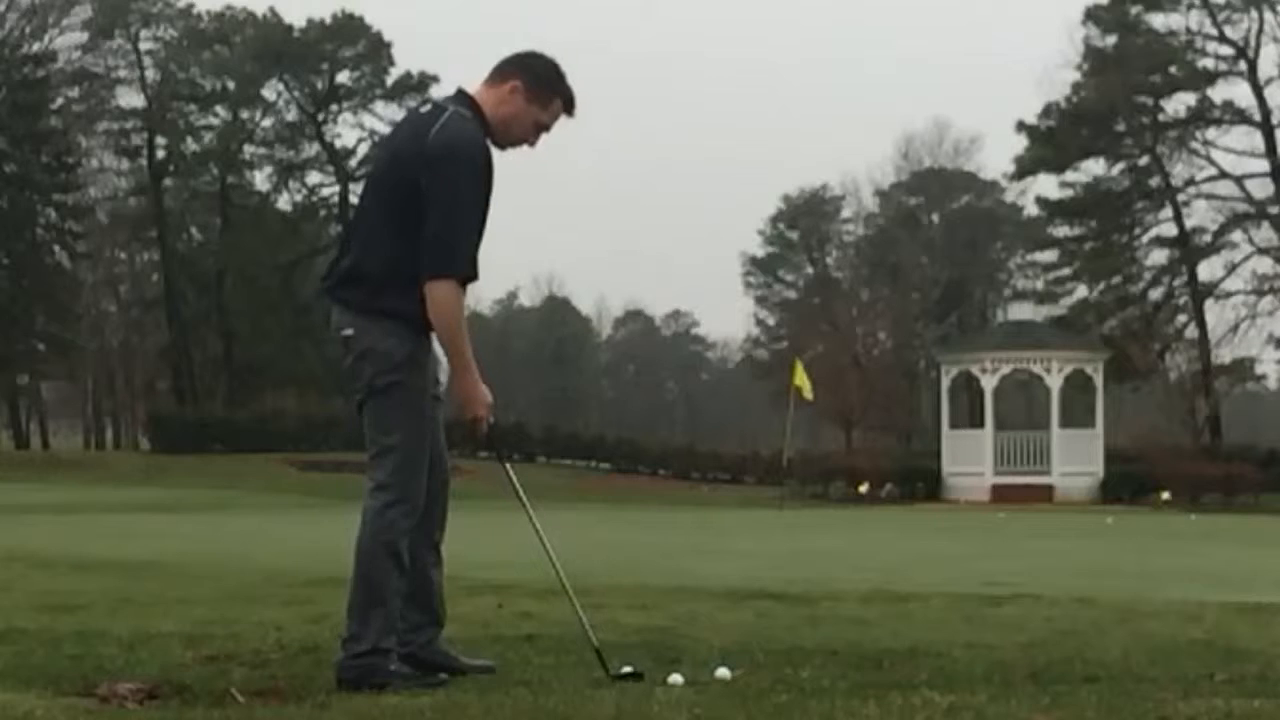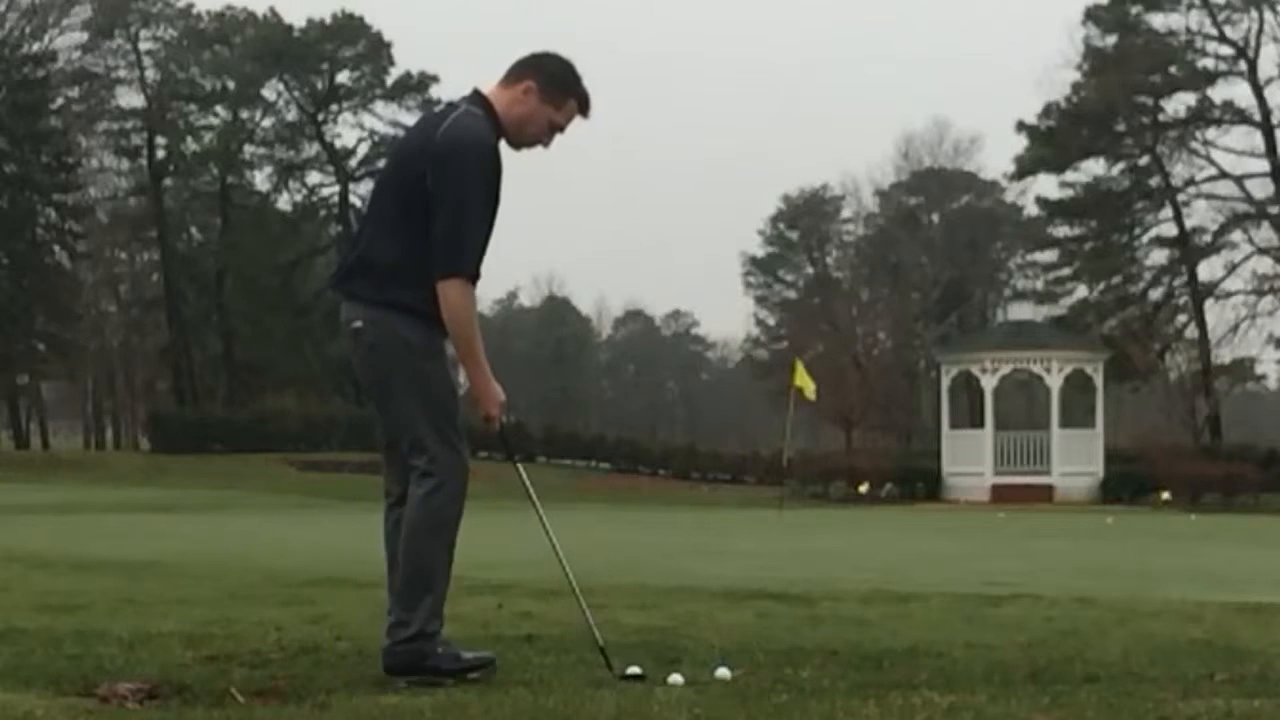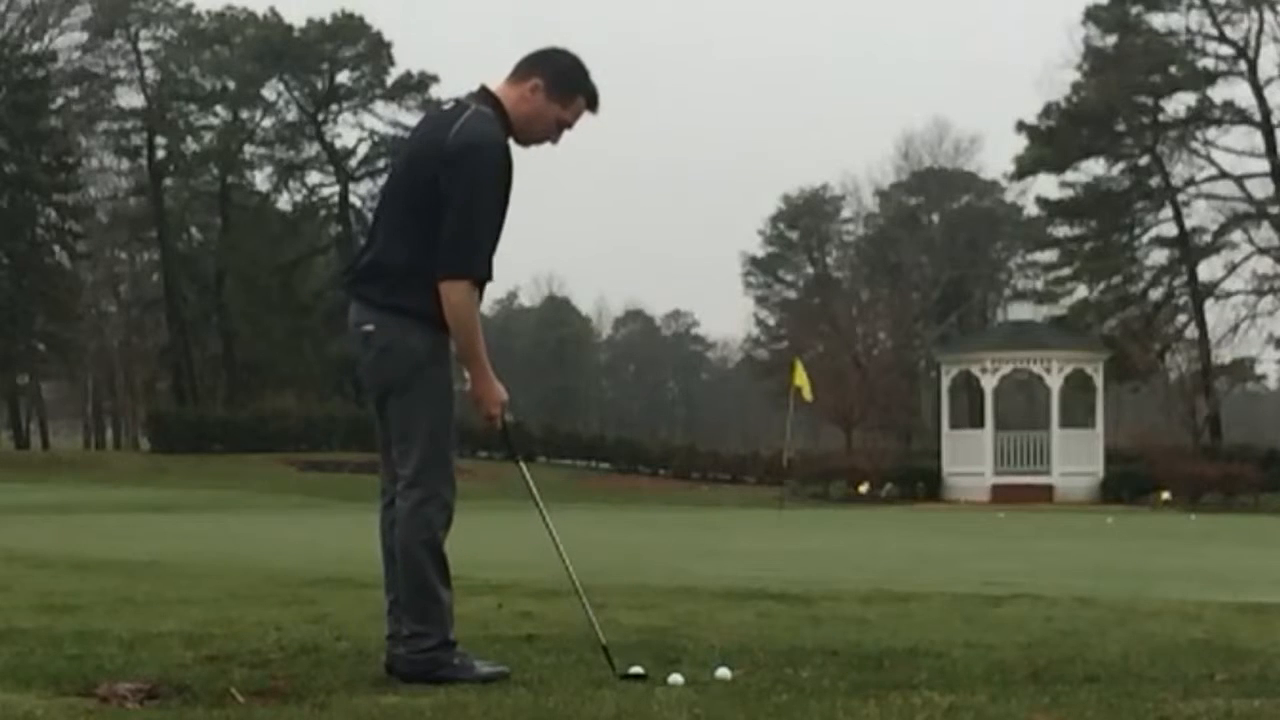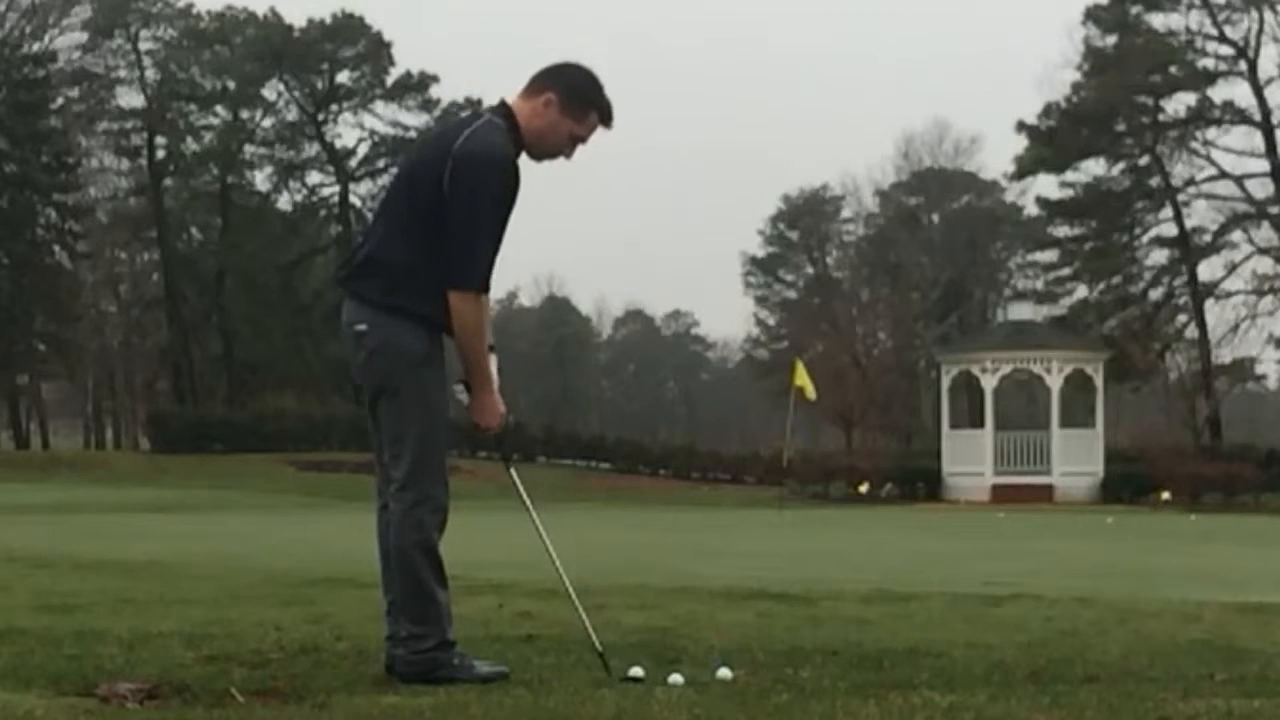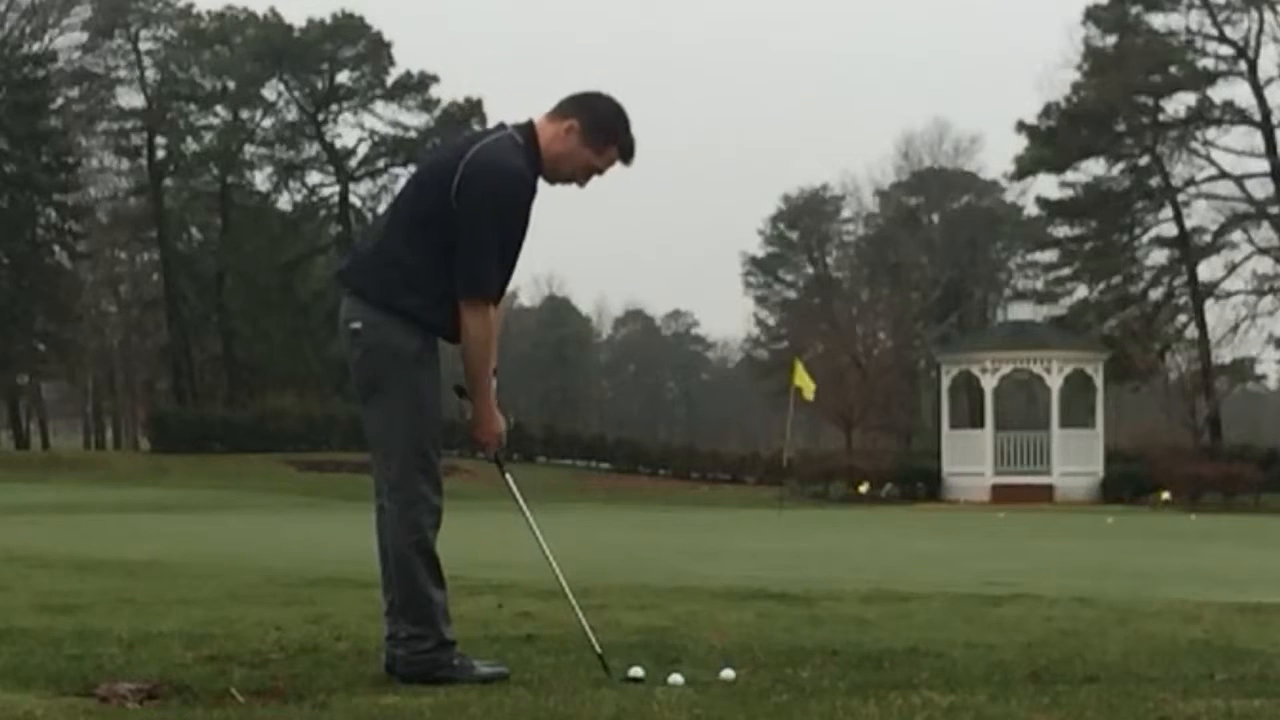
dt=0.4s
person 1, frame 1
left shoulder: (430, 124)
right shoulder: (461, 146)
right elbow: (442, 273)
left wrist: (449, 365)
right wrist: (467, 376)
left hip: (383, 319)
right hip: (386, 327)
left knee: (427, 485)
right knee: (398, 489)
left ankle: (416, 638)
right ankle: (367, 653)
person 1, frame 2
left shoulder: (453, 126)
right shoulder: (470, 144)
right elbow: (452, 273)
left wrist: (463, 362)
right wrist: (480, 375)
left hip: (384, 315)
right hip: (396, 320)
left knee: (414, 481)
right knee: (440, 471)
left ankle: (412, 635)
right ankle: (413, 636)
person 1, frame 3
left shoulder: (454, 121)
right shoulder: (482, 147)
right elbow: (456, 275)
left wrist: (469, 362)
right wrist: (482, 374)
left hip: (384, 316)
right hip: (406, 326)
left knee: (409, 487)
right knee: (425, 489)
left ankle: (411, 641)
right ankle: (424, 649)
person 1, frame 4
left shoulder: (474, 137)
right shoulder: (488, 157)
right elbow: (463, 285)
left wrist: (486, 354)
right wrist: (482, 388)
left hip: (385, 318)
right hip: (396, 324)
left knee: (407, 487)
right knee: (418, 491)
left ankle: (412, 642)
right ankle: (423, 649)
person 1, frame 5
left shoulder: (500, 158)
right shoulder: (501, 173)
left elbow: (484, 291)
right elbow: (474, 300)
left wrist: (487, 384)
right wrist: (484, 404)
left hip: (389, 318)
right hip: (392, 322)
left knee: (407, 489)
right knee: (412, 491)
left ankle: (413, 642)
right ankle: (422, 648)
